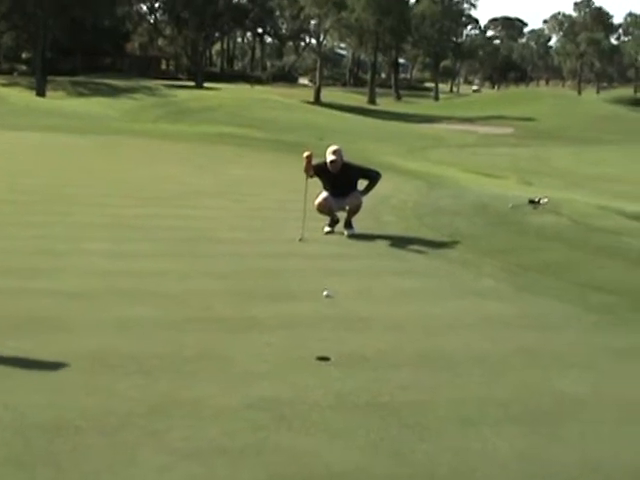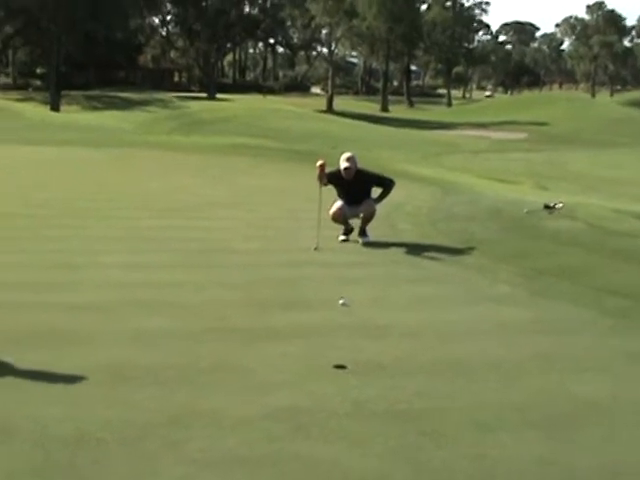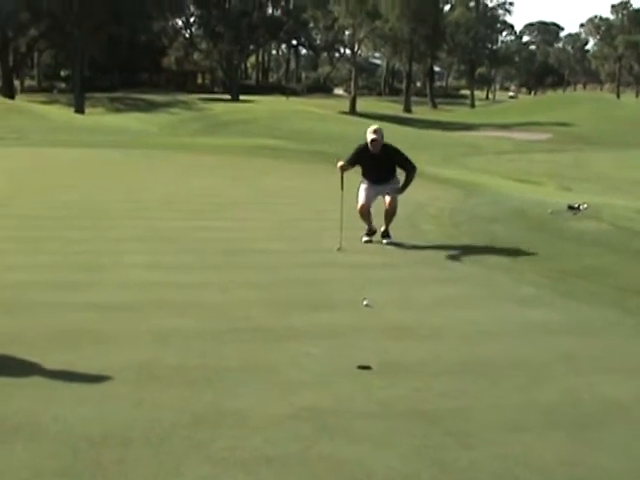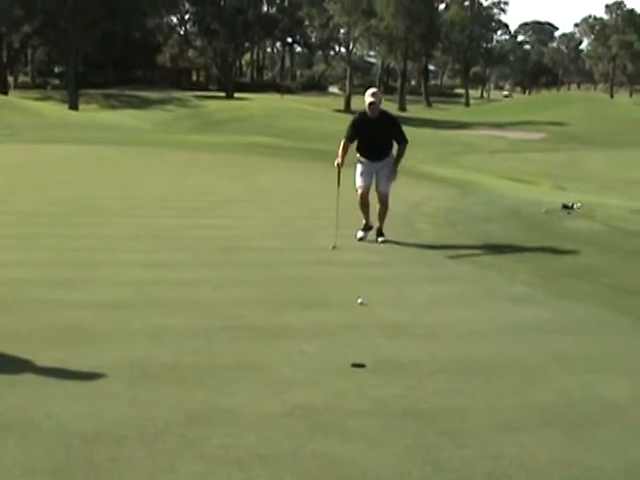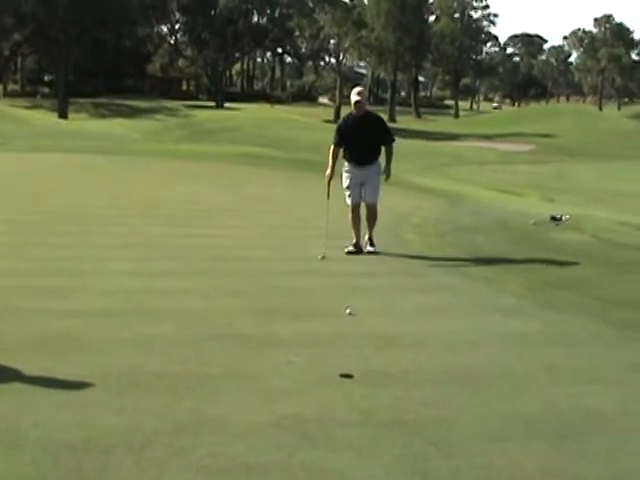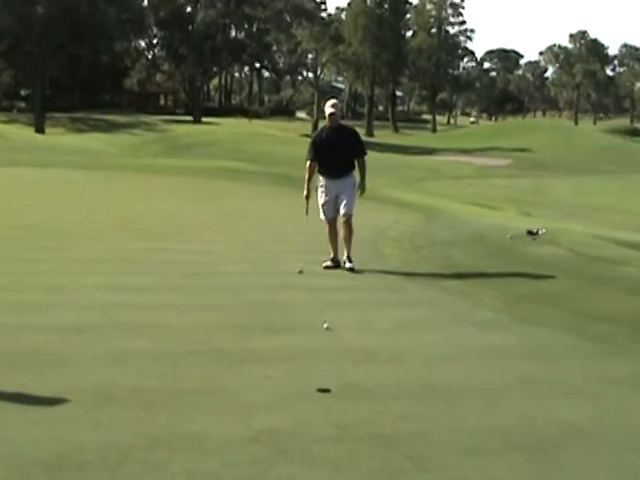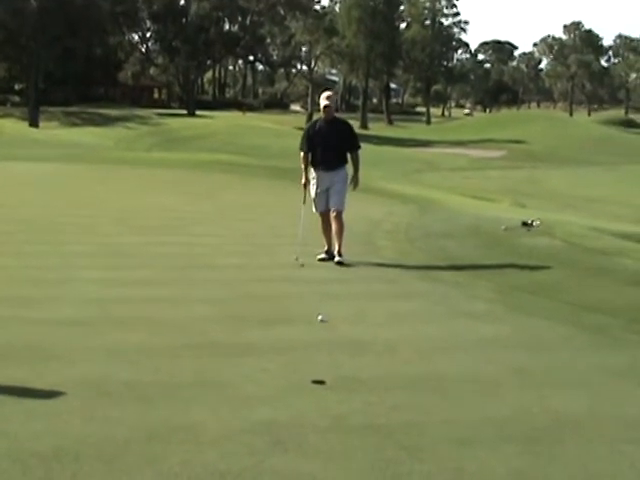
dt=0.3s
person 1, frame 1
left shoulder: (351, 169)
right shoulder: (322, 167)
left elbow: (376, 175)
right elbow: (309, 172)
left wrist: (364, 192)
right wrist: (308, 161)
left hip: (349, 197)
right hip: (331, 197)
left knee: (356, 201)
right knee: (319, 204)
left ankle: (348, 221)
right ankle: (333, 218)
person 1, frame 2
left shoulder: (365, 176)
right shoulder: (336, 175)
left elbow: (390, 183)
right elbow: (322, 181)
left wrist: (378, 199)
right wrist: (321, 170)
left hip: (363, 204)
right hip: (346, 204)
left knee: (370, 209)
right knee: (334, 213)
left ankle: (362, 229)
right ankle: (347, 227)
person 1, frame 3
left shoulder: (392, 151)
right shoulder: (361, 150)
left elbow: (412, 169)
right elbow: (347, 165)
left wrist: (402, 188)
right wrist: (342, 166)
left hip: (389, 183)
right hip: (369, 183)
left knee: (391, 203)
right knee: (362, 207)
left ankle: (385, 230)
right ankle: (370, 228)
person 1, frame 4
left shoulder: (390, 120)
right shoulder: (358, 119)
left elbow: (403, 143)
right elbow: (347, 141)
left wrist: (395, 166)
right wrist: (341, 158)
left hip: (385, 162)
right hip: (364, 161)
left knee: (383, 196)
right knee: (362, 193)
left ankle: (379, 229)
right ankle: (366, 224)
person 1, frame 5
left shoulder: (377, 121)
right shoulder: (345, 122)
left elbow: (388, 144)
right elbow: (336, 147)
left wrist: (388, 166)
right wrist: (331, 168)
left hip: (372, 167)
right hip: (351, 168)
left knee: (371, 206)
right knee: (354, 207)
left ankle: (369, 238)
right ankle: (357, 243)
person 1, frame 6
left shoulder: (351, 134)
right shoulder: (319, 136)
left elbow: (360, 158)
right elbow: (311, 162)
left wrist: (363, 180)
right wrist: (307, 185)
left hip: (347, 181)
right hip: (326, 182)
left knee: (346, 218)
right knee: (330, 221)
left ankle: (348, 257)
right ankle: (334, 257)
person 1, frame 7
left shoulder: (344, 126)
right shoulder: (312, 127)
left elbow: (354, 151)
right elbow: (304, 152)
left wrist: (356, 173)
right wrist: (305, 174)
left hip: (338, 174)
right hip: (318, 174)
left knee: (336, 213)
right knee: (323, 214)
left ankle: (338, 252)
right ankle: (328, 249)
